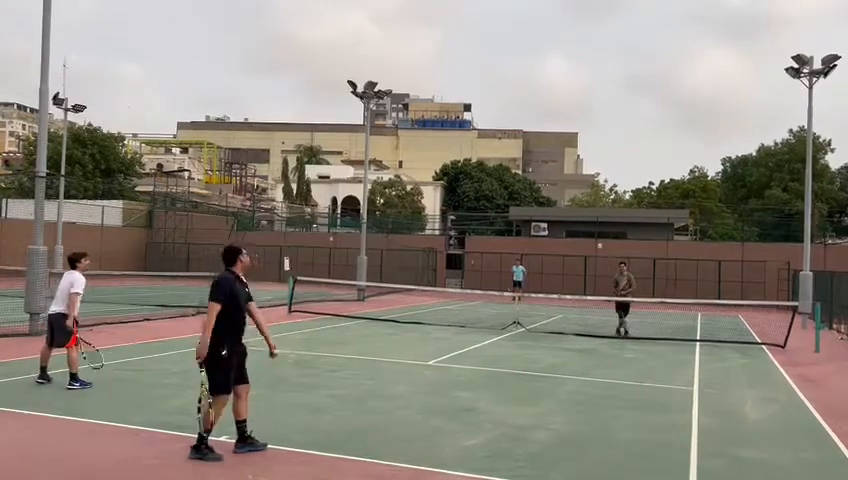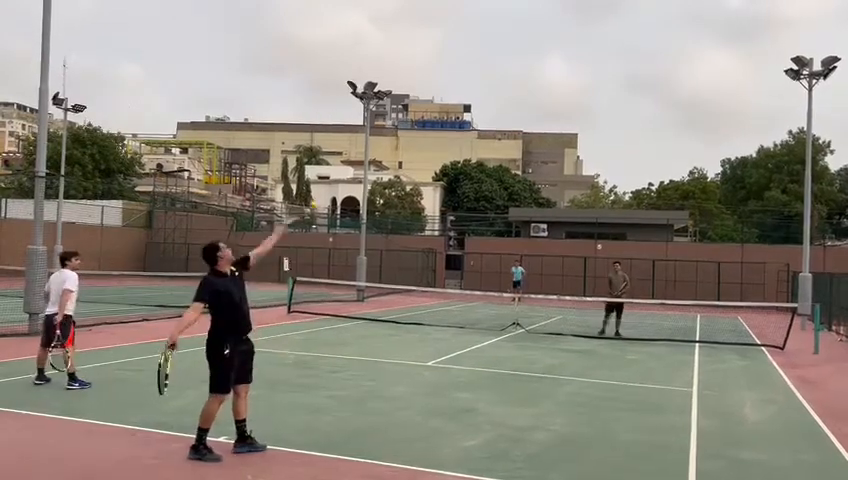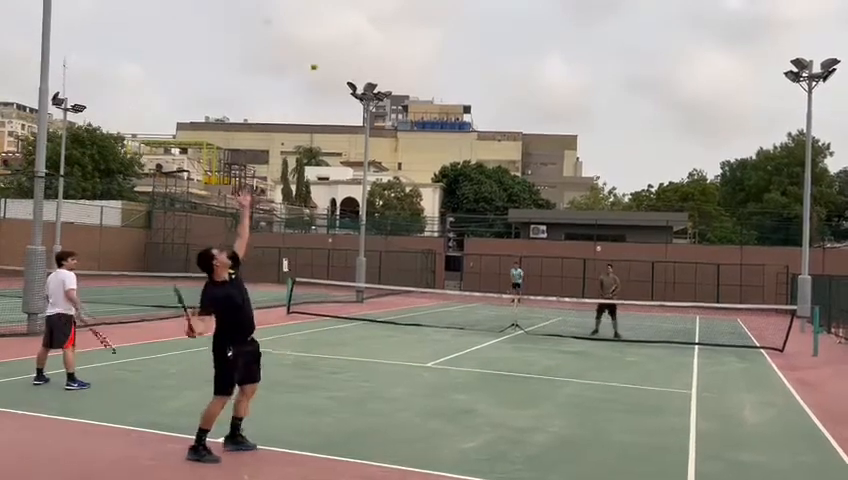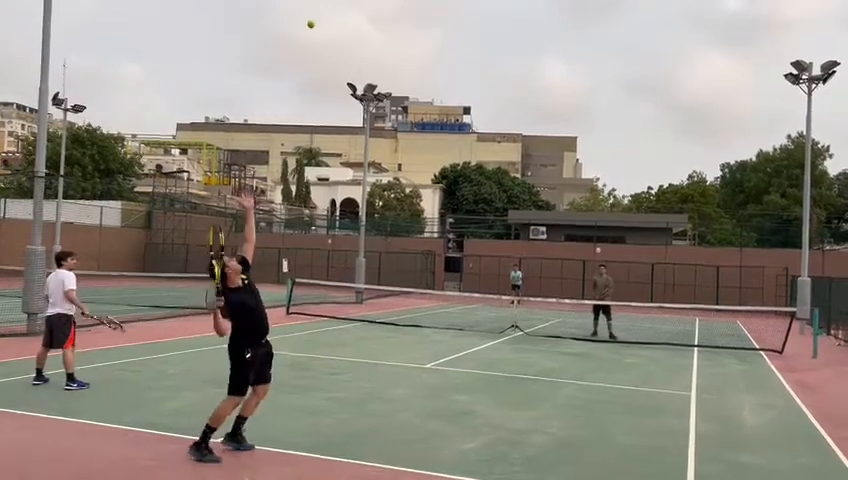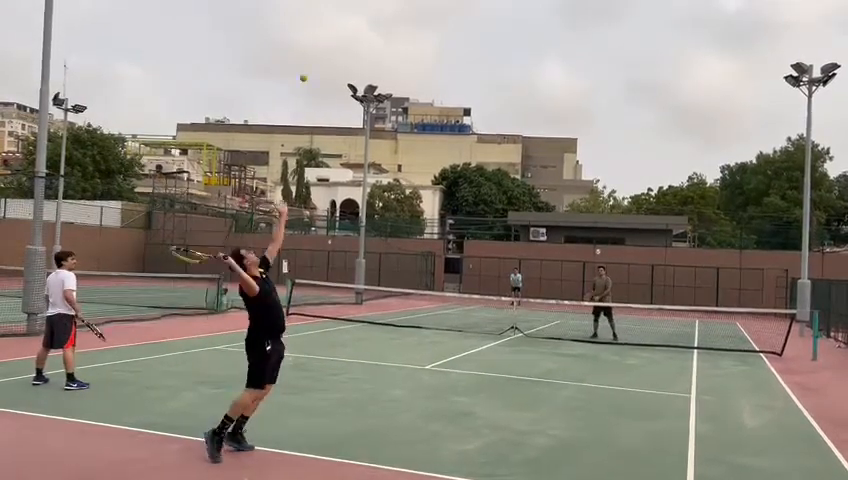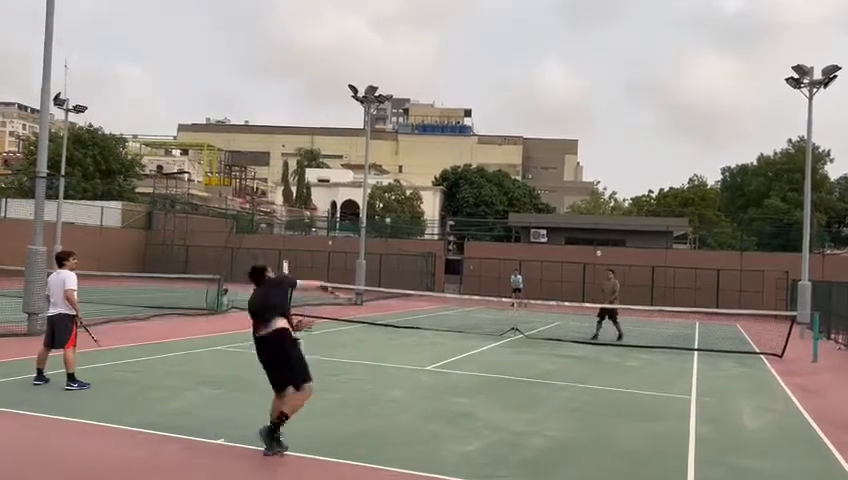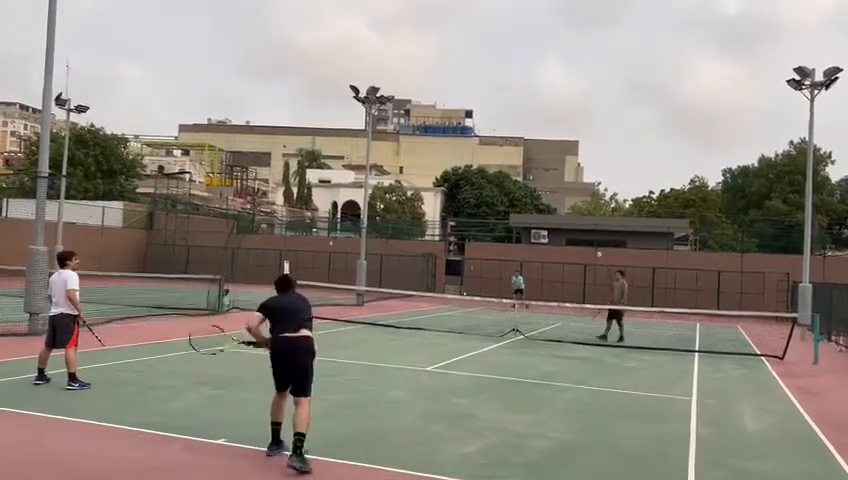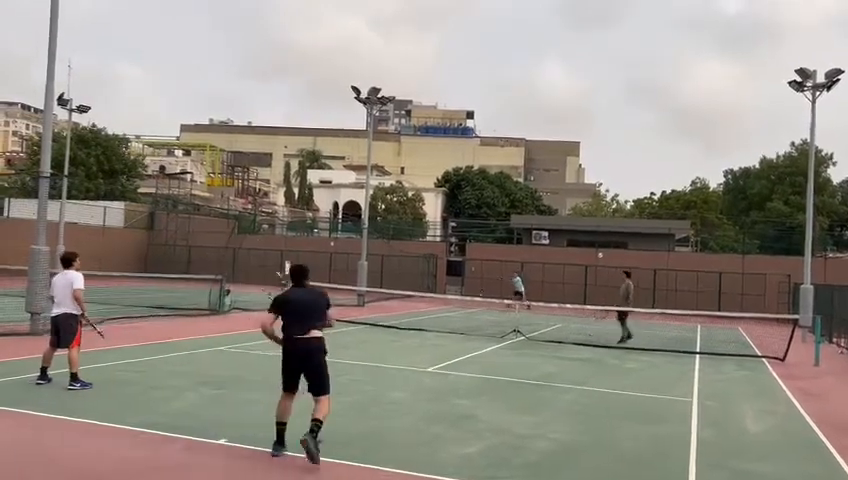
dt=0.3s
person 1, frame 1
left shoulder: (242, 283)
right shoulder: (224, 280)
left elbow: (254, 312)
right elbow: (212, 313)
left wrist: (269, 341)
right wrist: (204, 343)
left hip: (234, 346)
right hip: (220, 348)
left knee: (242, 391)
right knee: (221, 397)
left ankle: (243, 439)
right ankle: (200, 446)
person 1, frame 2
left shoulder: (236, 271)
right shoulder: (210, 283)
left elbow: (260, 251)
right elbow: (194, 310)
left wrist: (280, 230)
right wrist: (175, 334)
left hip: (242, 343)
right hip: (223, 346)
left knee: (242, 391)
right knee: (219, 395)
left ankle: (243, 440)
right ankle: (198, 446)
person 1, frame 3
left shoulder: (233, 272)
right shoulder: (211, 292)
left elbow: (242, 238)
right elbow: (202, 321)
left wrist: (245, 209)
right wrist: (193, 329)
left hip: (248, 343)
right hip: (228, 348)
left knee: (248, 390)
right knee: (222, 398)
left ankle: (234, 437)
right ankle: (197, 447)
person 1, frame 4
left shoulder: (245, 276)
right shoulder: (228, 298)
left elbow: (250, 241)
right elbow: (222, 331)
left wrist: (249, 211)
right wrist: (217, 312)
left hip: (261, 346)
right hip: (244, 350)
left knee: (260, 391)
right knee: (234, 398)
left ankle: (235, 435)
right ankle: (201, 444)
person 1, frame 5
left shoulder: (262, 271)
right shoulder: (248, 284)
left elbow: (275, 244)
right elbow: (251, 288)
left wrist: (282, 219)
right wrist: (232, 265)
left hip: (273, 342)
right hip: (261, 343)
left knee: (262, 391)
right knee: (253, 392)
left ankle: (235, 434)
right ankle: (217, 434)
person 1, frame 6
left shoulder: (253, 301)
right shoulder: (280, 283)
right elbow: (307, 284)
left wrist: (294, 326)
right wrist: (323, 285)
left hip: (263, 345)
right hip: (281, 339)
left knee: (281, 393)
right knee: (304, 389)
left ankle: (274, 440)
right ankle: (272, 430)
person 1, frame 7
left shoulder: (270, 303)
right shoulder: (304, 301)
left elbow: (251, 326)
left wrist: (265, 342)
left hip: (280, 346)
right hip: (303, 345)
left knee: (281, 393)
right knee: (302, 401)
left ankle: (275, 442)
right ankle: (297, 453)
person 1, frame 8
left shoulder: (282, 297)
right shoulder: (321, 295)
left elbow: (266, 327)
right elbow: (329, 323)
left wrist: (280, 341)
left hip: (291, 347)
right hip: (314, 346)
left knee: (287, 394)
right knee: (322, 400)
left ankle: (279, 442)
right ankle: (311, 436)
person 2, frame 1
left shoulder: (67, 274)
right shoulder: (79, 278)
right elbow: (72, 298)
right wrist: (70, 318)
left hip: (52, 313)
right hip: (64, 315)
left knee: (48, 345)
right knee: (72, 347)
left ankle: (42, 374)
right ankle: (74, 380)
person 2, frame 2
left shoulder: (54, 275)
right shoulder: (71, 275)
left elbow: (46, 294)
right elbow: (65, 295)
right wrist: (60, 314)
left hip: (49, 314)
right hip: (63, 317)
left knee: (44, 346)
right knee: (68, 347)
left ankle: (40, 376)
right ankle: (72, 380)
person 2, frame 3
left shoulder: (51, 276)
right shoulder: (69, 275)
right elbow: (70, 295)
right wrist: (80, 310)
left hip: (50, 315)
right hip: (64, 315)
left knee: (45, 346)
right knee: (69, 347)
left ankle: (39, 376)
right ankle: (71, 380)
person 2, frame 4
left shoulder: (51, 276)
right shoulder: (68, 275)
right elbow: (69, 295)
right wrist: (82, 307)
left hip: (50, 315)
right hip: (64, 315)
left knee: (45, 346)
right knee: (68, 347)
left ankle: (38, 376)
right ankle: (71, 380)
person 2, frame 5
left shoulder: (51, 276)
right shoulder: (69, 275)
left elbow: (47, 297)
right elbow: (68, 295)
right wrist: (77, 310)
left hip: (51, 315)
right hip: (64, 316)
left knee: (45, 346)
right knee: (68, 347)
left ankle: (38, 376)
right ankle: (71, 380)
person 2, frame 6
left shoulder: (52, 276)
right shoulder: (70, 275)
left elbow: (48, 297)
right elbow: (69, 295)
right wrist: (78, 311)
left hip: (52, 315)
right hip: (65, 315)
left knee: (46, 347)
right knee: (69, 347)
left ankle: (39, 376)
right ankle: (71, 381)
person 2, frame 7
left shoulder: (54, 276)
right shoulder: (71, 275)
left elbow: (51, 297)
right elbow: (71, 295)
right wrist: (79, 310)
left hip: (54, 315)
right hip: (68, 315)
left knee: (48, 346)
right knee: (71, 347)
left ankle: (40, 375)
right ankle: (72, 380)
person 2, frame 8
left shoulder: (56, 277)
right shoulder: (77, 275)
left elbow: (52, 297)
right elbow: (77, 294)
right wrist: (83, 310)
left hip: (55, 315)
right hip: (69, 316)
left knee: (52, 346)
right knee: (74, 347)
left ankle: (42, 375)
right ankle: (74, 380)
